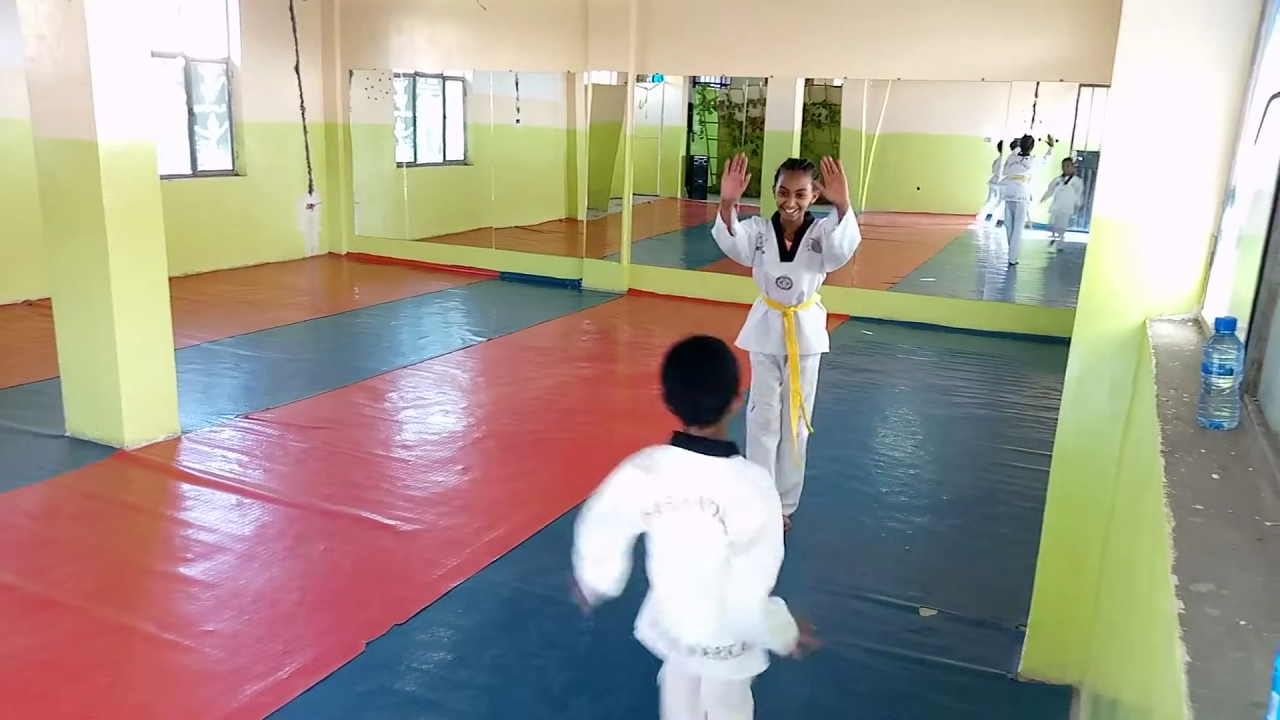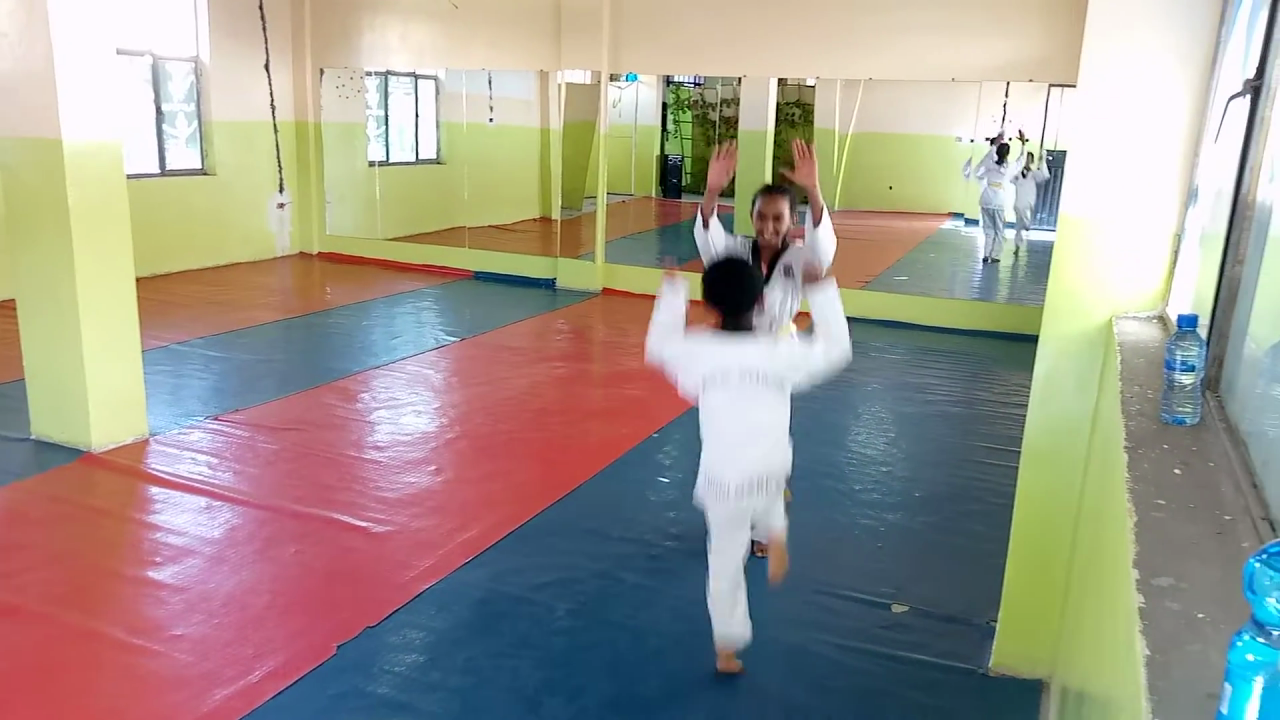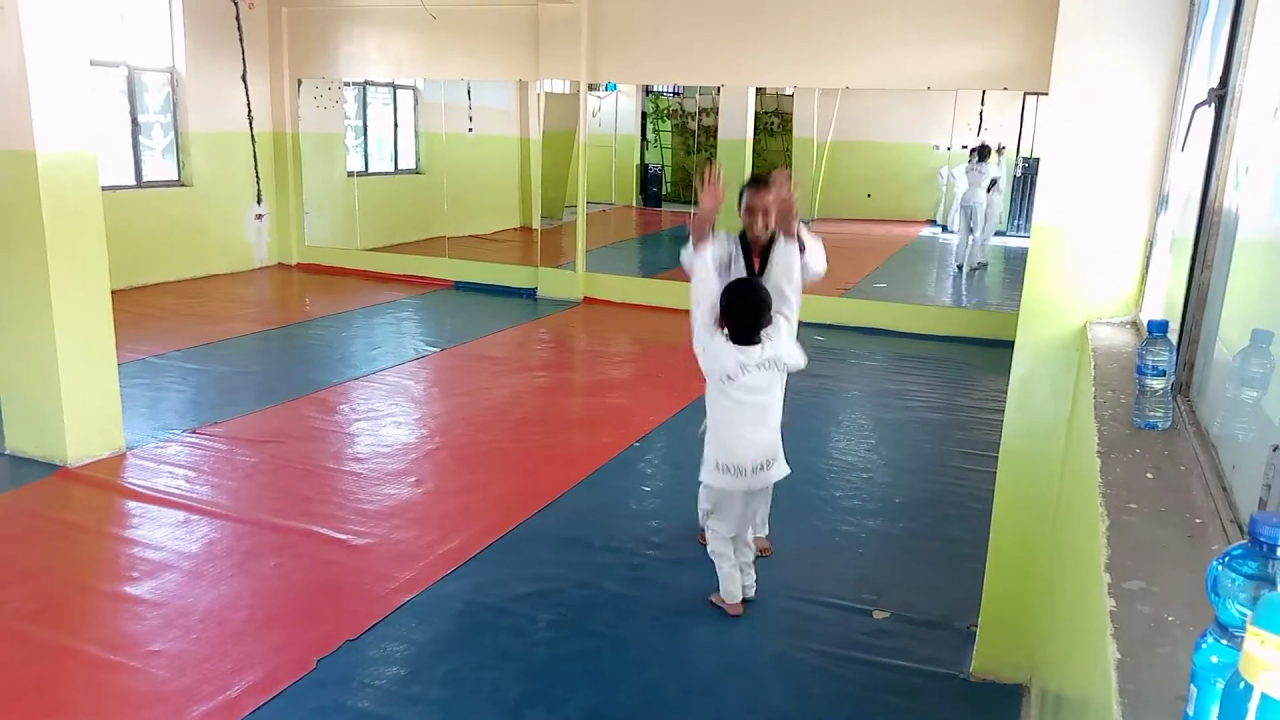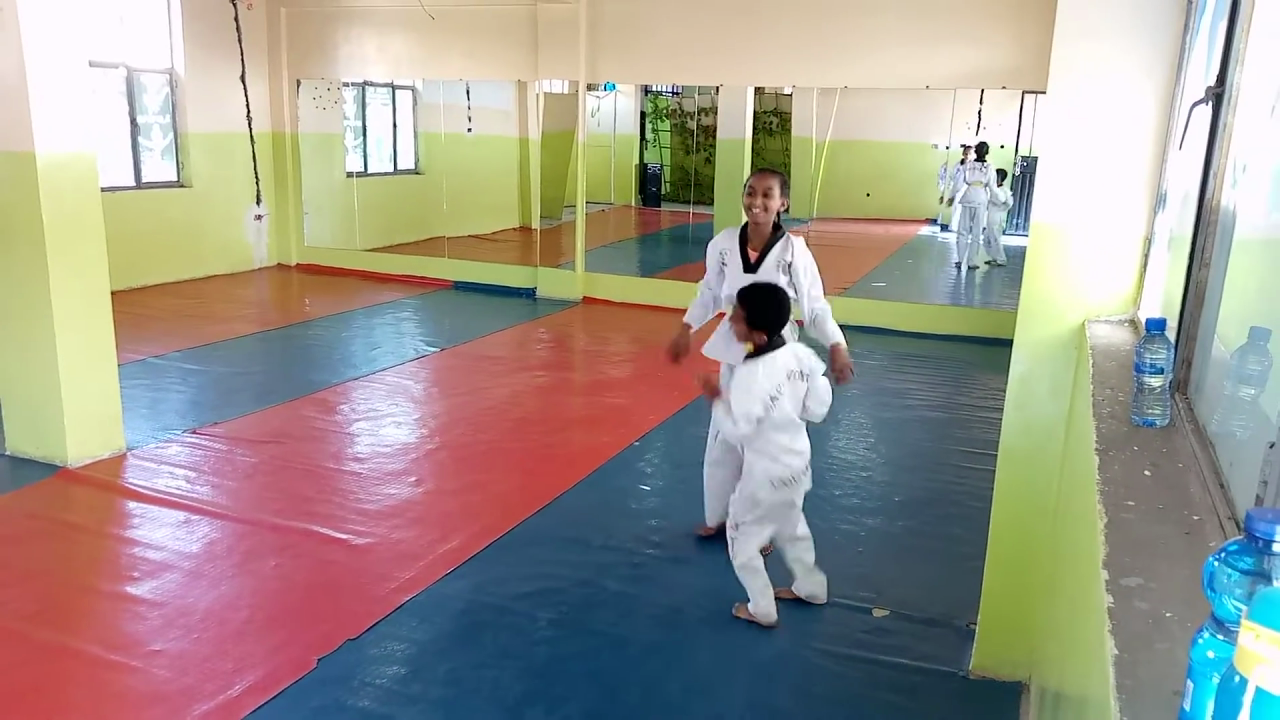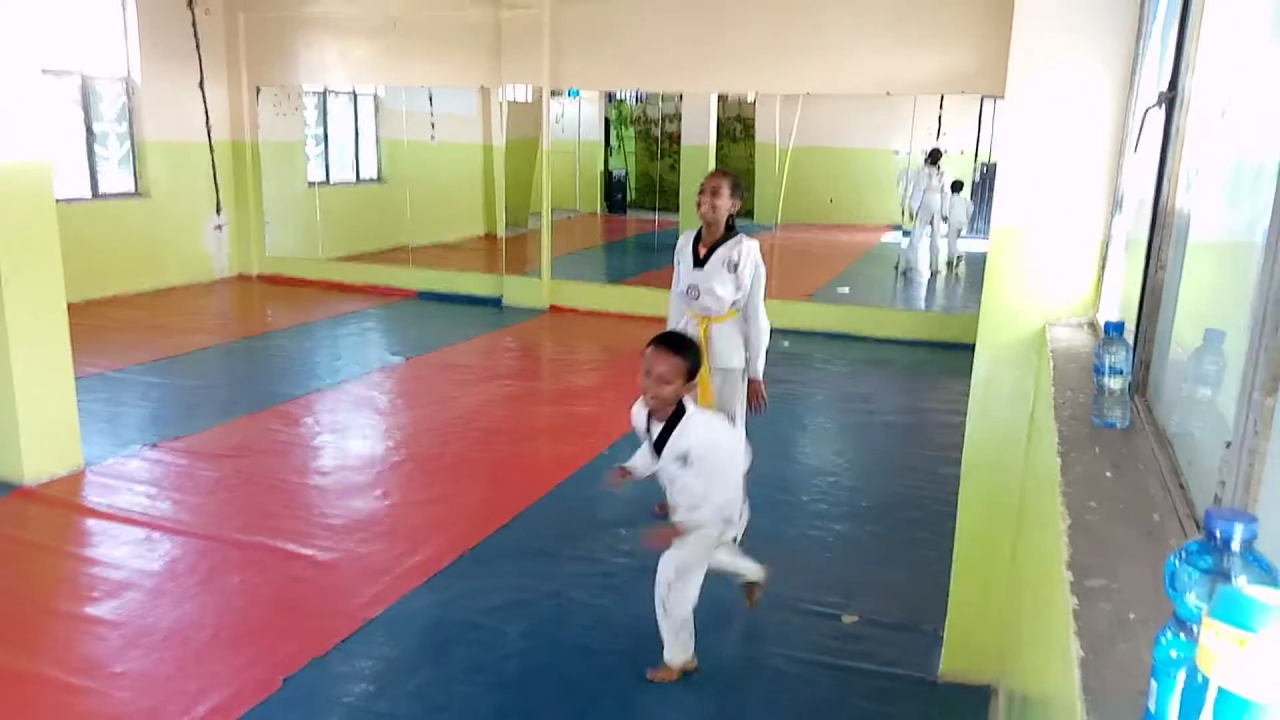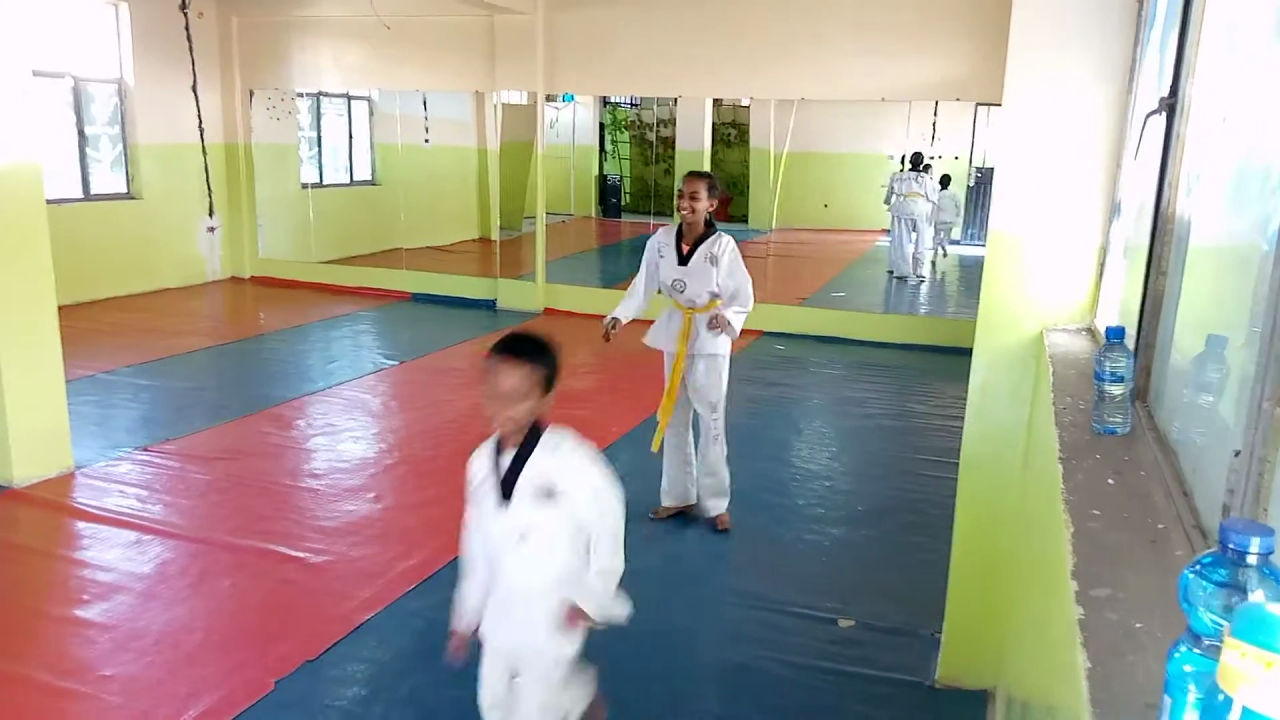
dt=0.4s
person 1, frame 1
left shoulder: (641, 473)
right shoulder: (751, 489)
left elbow: (600, 550)
right elbow: (748, 603)
left wrist: (592, 583)
right wrist: (786, 631)
left hip: (669, 626)
right hip: (728, 645)
person 1, frame 2
left shoulder: (697, 352)
right shoulder: (783, 353)
left elbow: (659, 343)
right elbow: (835, 347)
left wrist: (673, 292)
right wrist: (821, 291)
left hip: (722, 486)
right hip: (768, 481)
left knee: (724, 564)
left ankle: (727, 648)
right ankle: (775, 535)
person 1, frame 3
left shoulder: (716, 355)
right shoulder: (779, 350)
left elbow: (703, 298)
right elbow: (789, 293)
left wrist: (703, 234)
right wrist: (789, 236)
left hip: (726, 469)
right hip: (766, 464)
left knee: (719, 528)
right knee: (744, 525)
left ankle: (731, 596)
right ankle: (744, 585)
person 1, frame 4
left shoulder: (750, 376)
right shoulder: (801, 355)
left elbow: (736, 432)
right elbow: (817, 408)
left wrist: (718, 399)
left hip: (768, 475)
right hip: (797, 464)
left knee: (742, 537)
right knee: (790, 528)
left ankle: (761, 609)
right ankle: (811, 588)
person 1, frame 5
left shoulder: (702, 431)
right shoulder: (643, 411)
left elbow: (723, 490)
left wrist: (684, 525)
right wrist: (633, 469)
left hip: (713, 514)
right hip: (687, 509)
left knee: (672, 582)
right knee: (710, 553)
left ankle: (679, 658)
right ankle: (752, 574)
person 1, frame 6
left shoulder: (571, 459)
right shoulder: (482, 463)
left elbow: (607, 525)
right elbow: (478, 540)
left wrist: (591, 597)
right wrist: (466, 610)
left hip: (559, 616)
right hip: (503, 614)
person 2, frame 1
left shoulder: (825, 232)
right shoulder: (760, 230)
left elbow: (841, 243)
right elbow: (733, 238)
left wrist: (843, 208)
right wrist: (726, 205)
left hip: (805, 335)
right hip: (766, 331)
left knee: (796, 423)
right knee: (762, 422)
left ankle: (783, 503)
person 2, frame 2
left shoulder: (799, 256)
right shoulder: (736, 251)
left elbow: (821, 248)
right elbow: (708, 240)
left wrist: (814, 194)
right wrist: (711, 193)
person 2, frame 3
left shoulder: (791, 243)
right shoulder: (725, 245)
left elbow: (814, 266)
right elbow: (696, 266)
left wrist: (792, 225)
right wrist: (704, 223)
left ankle: (757, 527)
person 2, frame 4
left shoulder: (794, 250)
right shoulder: (724, 243)
left elbow: (815, 305)
right elbow: (709, 292)
left wrist: (836, 345)
right wrist: (687, 327)
right hip: (734, 347)
right knee: (723, 437)
right ankle: (718, 516)
person 2, frame 5
left shoulder: (746, 250)
right shoulder: (686, 242)
left elbow: (754, 313)
right elbow: (679, 298)
left wrist: (756, 374)
left hip: (728, 351)
right hip: (689, 342)
person 2, frame 6
left shoulder: (723, 246)
right shoulder: (661, 240)
left elbow: (742, 297)
right elbow: (644, 285)
left wrist: (727, 318)
right wrist: (619, 316)
left hip: (710, 339)
right hip: (674, 333)
left knee: (710, 422)
right knee: (673, 419)
left ankle: (716, 503)
right ankle: (679, 496)
